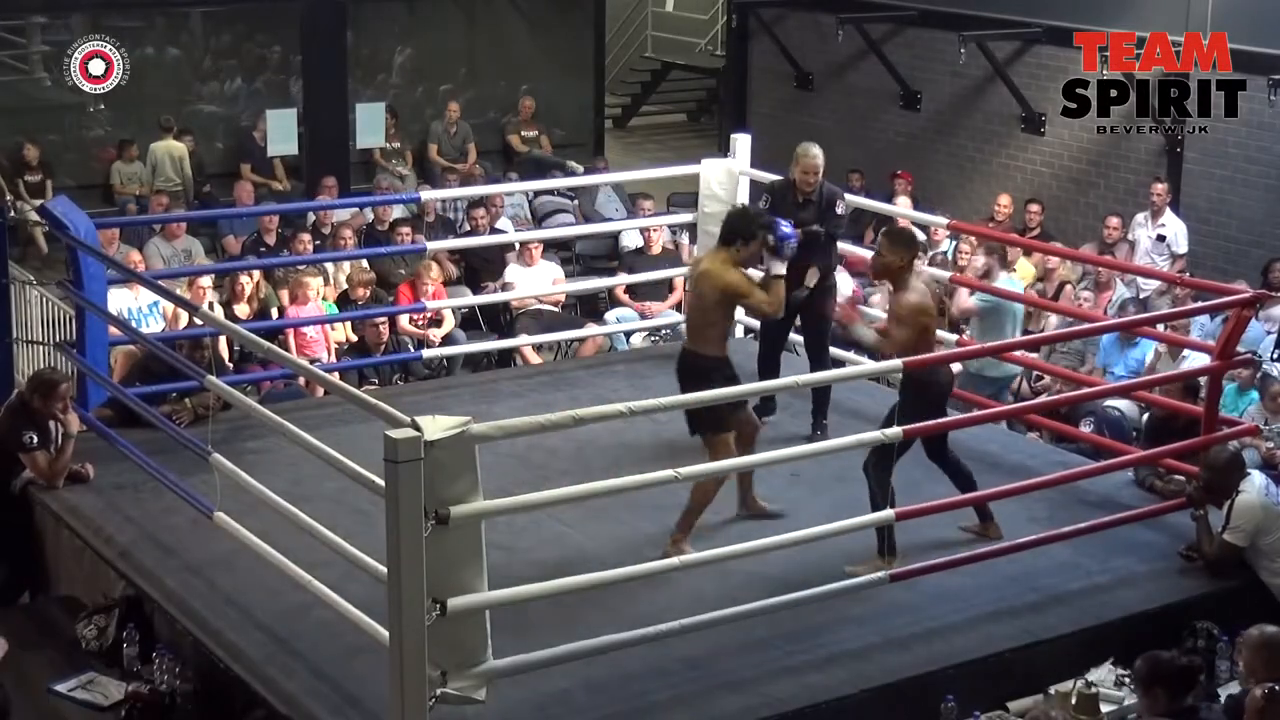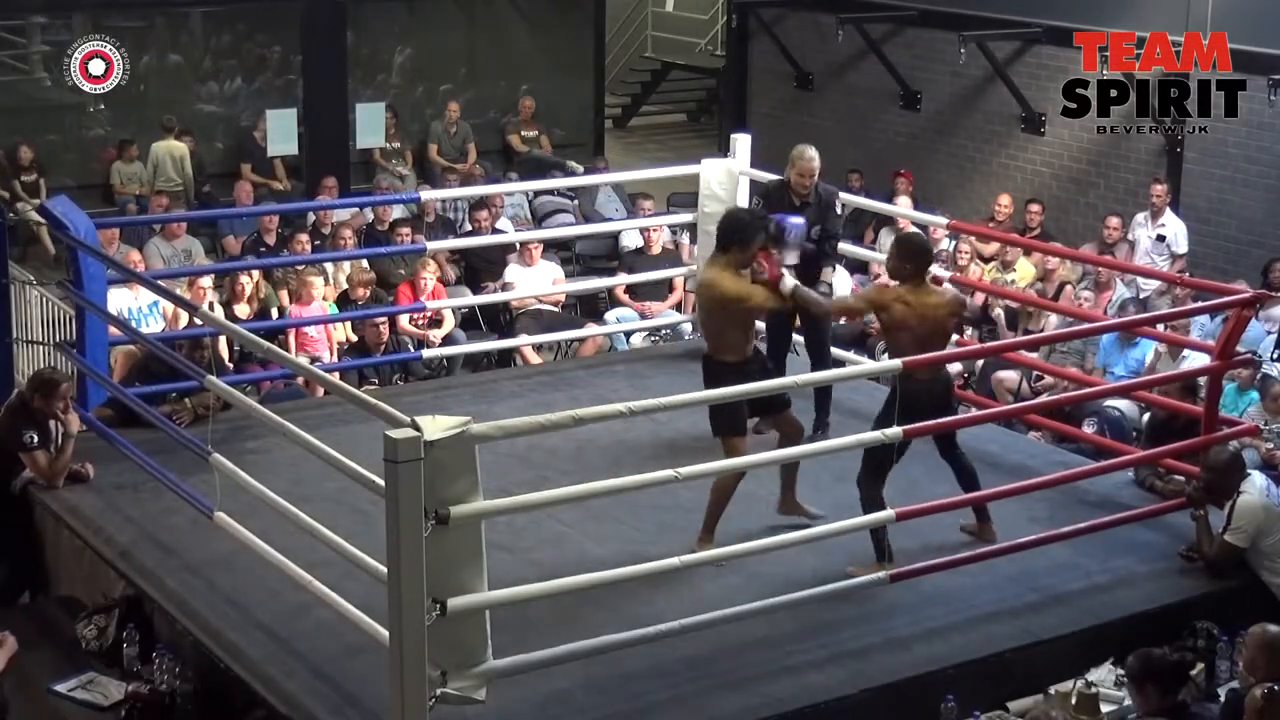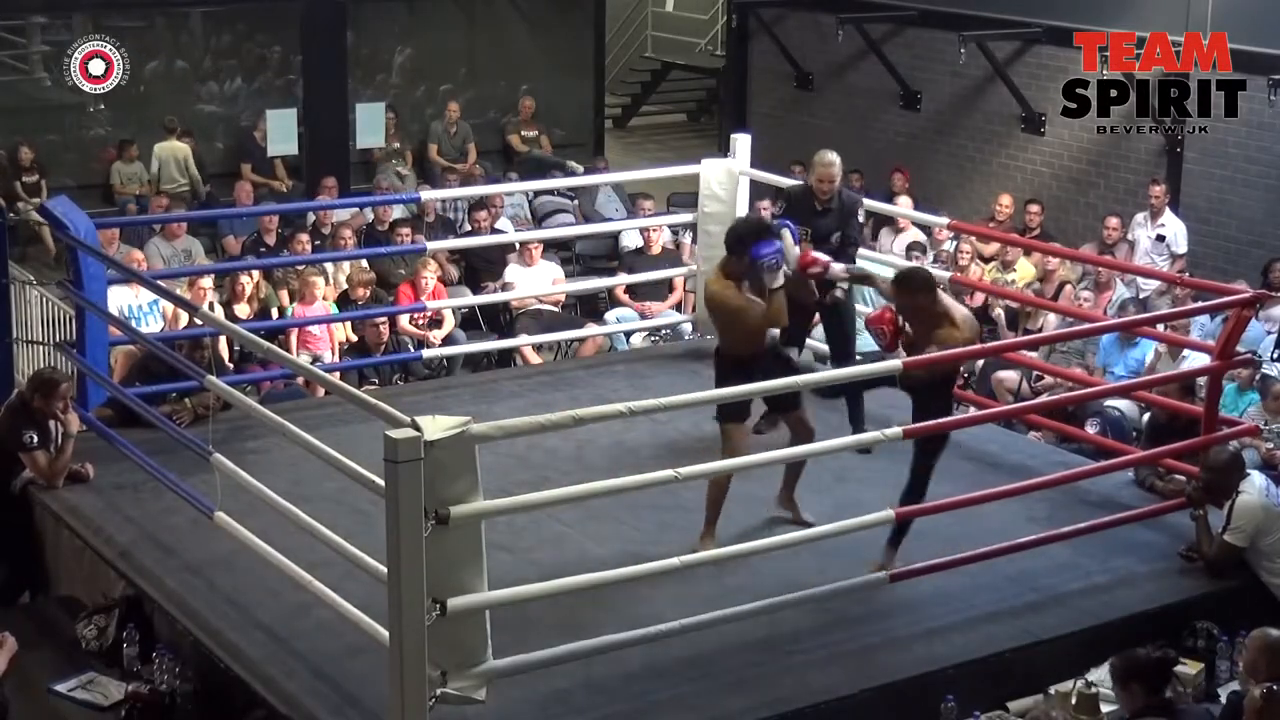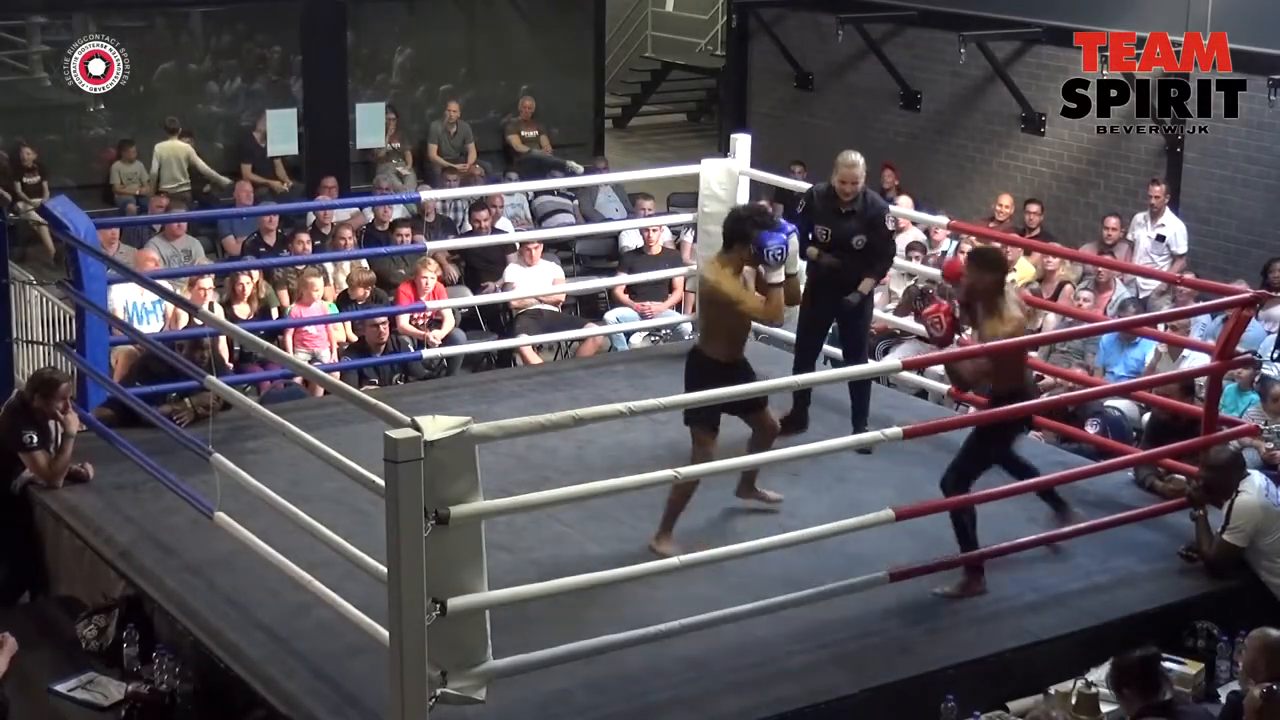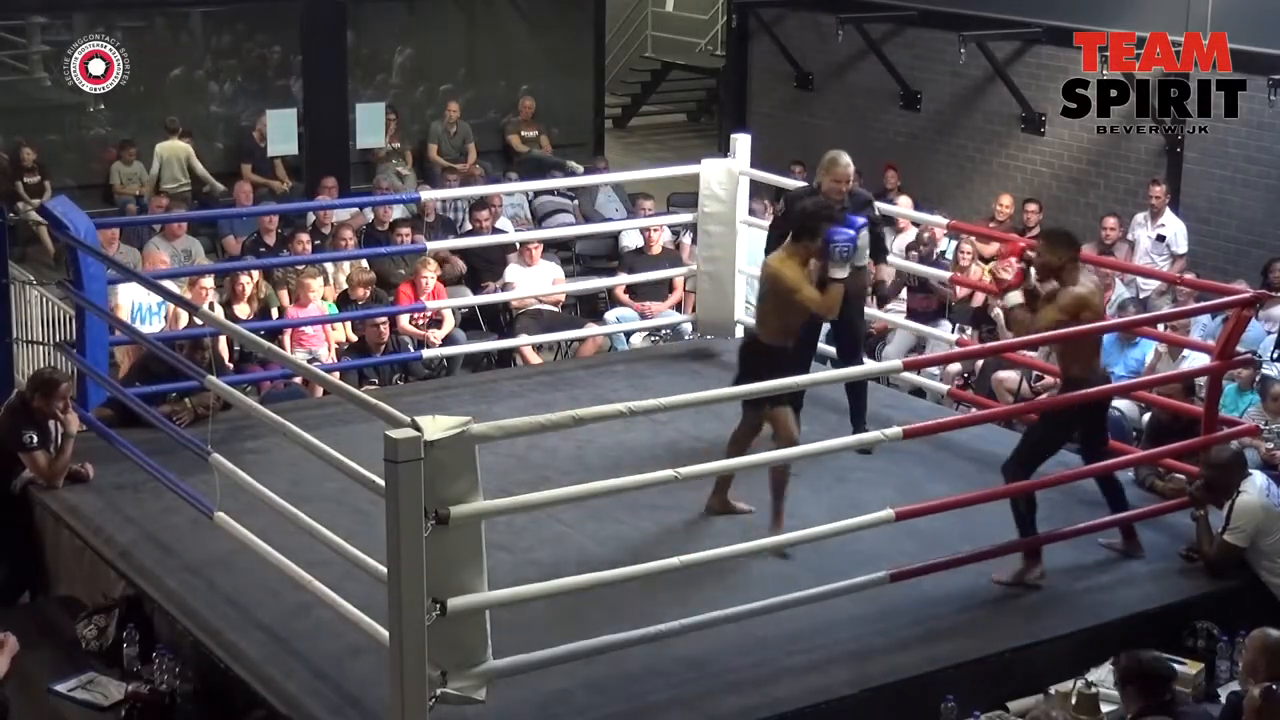
dt=0.4s
person 1, frame 1
left shoulder: (714, 261)
right shoulder: (719, 275)
left elbow: (764, 295)
right elbow: (774, 310)
left wrist: (774, 264)
right wrist: (778, 266)
left hip: (715, 362)
right hip: (700, 369)
left knee: (750, 428)
right knee: (723, 458)
left ankle: (748, 501)
right ankle: (678, 540)
person 1, frame 2
left shoulder: (730, 268)
right shoulder: (720, 283)
left elbow: (776, 291)
right elbow: (775, 302)
left hip: (751, 360)
right hip: (725, 372)
left knee: (792, 430)
right knee: (738, 461)
left ankle: (788, 499)
right ankle: (704, 540)
person 1, frame 3
left shoulder: (756, 267)
right shoulder: (719, 290)
right elbow: (777, 320)
right wrist: (774, 278)
left hip: (767, 355)
right hip: (734, 365)
left knee: (804, 431)
right knee: (734, 453)
left ankle: (787, 498)
right ankle: (708, 534)
person 1, frame 4
left shoulder: (736, 267)
right shoulder: (719, 281)
left elbow: (789, 299)
right elbow: (773, 317)
left wrist: (788, 262)
right wrist: (775, 271)
left hip: (734, 363)
right hip: (708, 370)
left knee: (769, 429)
right knee: (702, 460)
left ankle: (747, 486)
right ankle: (663, 534)
person 1, frame 5
left shoulder: (800, 258)
right shoulder: (782, 269)
right elbow: (828, 310)
left wrist: (850, 256)
right wrist: (839, 265)
left hip: (781, 352)
right hip: (764, 357)
left knee: (750, 427)
right knee: (788, 439)
left ankle: (719, 498)
right ankle: (777, 523)
person 2, frame 1
left shoulder: (911, 300)
right shoulder: (910, 282)
left elbow: (888, 352)
left wrist: (856, 326)
left hip: (924, 388)
right hip: (934, 381)
left knee: (876, 466)
right knee: (940, 452)
left ankle: (886, 558)
right ankle: (987, 523)
person 2, frame 2
left shoulder: (885, 297)
right shoulder: (951, 298)
left elbow: (832, 309)
left hip: (909, 394)
right hip: (941, 384)
left knee: (870, 479)
right knee: (953, 452)
left ankle: (883, 561)
right ankle: (984, 524)
person 2, frame 3
left shoulder: (959, 334)
right shoulder: (920, 296)
left elbow: (915, 373)
right elbow: (872, 279)
left wrist: (890, 345)
right wrist: (833, 270)
left hip: (933, 389)
right hip: (907, 359)
left knee: (920, 471)
left ankle: (891, 548)
person 2, frame 4
left shoulder: (1005, 326)
right shoulder: (1001, 296)
left elbow: (966, 379)
right elbow: (972, 317)
left wrist: (942, 342)
right wrist: (963, 300)
left hip: (1010, 404)
right hip: (1015, 394)
left knee: (953, 483)
right knee: (1003, 456)
left ankle: (973, 576)
right ankle: (1061, 512)
person 2, frame 5
left shoulder: (1075, 295)
right shoulder: (1080, 284)
left elbow: (1028, 334)
right elbow: (1043, 306)
left wrist: (1010, 292)
right wrist: (1023, 280)
left hip: (1077, 393)
right hip: (1095, 386)
left knee: (1016, 469)
right knee: (1097, 463)
left ankle: (1032, 562)
right ankle: (1130, 540)
person 3, frame 1
left shoulder: (833, 197)
right shoulder: (775, 191)
left elbow: (827, 246)
left wrist: (807, 286)
right wrist: (801, 234)
left hip: (818, 285)
right hip: (780, 281)
left knee: (818, 352)
right knee: (769, 345)
left ankle: (820, 420)
right ankle: (766, 404)
person 3, frame 2
left shoulder: (829, 197)
right shoulder: (770, 193)
left elbow: (830, 244)
left wrist: (824, 283)
left hip: (815, 283)
left knee: (820, 352)
right knee: (776, 349)
left ankle: (821, 420)
person 3, frame 3
left shoulder: (852, 203)
right shoulder: (792, 197)
left elbow: (850, 250)
left wrist: (840, 289)
right wrist: (812, 250)
left hip: (835, 287)
left knee: (845, 357)
right knee: (787, 350)
person 3, frame 4
left shoulder: (876, 207)
right shoulder: (815, 197)
left elbow: (884, 258)
right elbow: (795, 236)
left wrist: (861, 292)
right wrist: (817, 256)
left hip: (857, 291)
right hip: (818, 287)
left knee: (856, 359)
right knee: (804, 352)
left ankle: (860, 426)
right ankle: (799, 415)
person 3, frame 5
left shoulder: (862, 202)
right shoulder: (798, 200)
left elbow: (878, 243)
right elbow: (775, 241)
left wrist: (881, 280)
left hip: (849, 290)
left knee: (852, 358)
right knee: (799, 355)
left ankle: (860, 426)
right ankle: (791, 418)
person 4, frame 1
left shoulder: (42, 412)
right shoulder: (20, 424)
left elbow: (51, 461)
right elbow: (53, 479)
left wrist: (74, 470)
right wrist: (70, 434)
left knee: (27, 560)
right knee: (22, 567)
person 4, frame 2
left shoulder: (41, 412)
right shoulder: (20, 424)
left elbow: (51, 462)
right elbow: (53, 479)
left wrist: (74, 470)
right wrist: (70, 434)
left knee: (29, 562)
right knee: (23, 568)
person 4, frame 3
left shoulder: (41, 412)
right shoulder: (20, 424)
left elbow: (51, 462)
right elbow: (53, 479)
left wrist: (74, 470)
right wrist: (70, 434)
left knee: (29, 563)
right knee: (23, 568)
person 4, frame 4
left shoulder: (41, 413)
right shoulder: (20, 423)
left elbow: (51, 462)
right elbow: (53, 479)
left wrist: (74, 470)
right wrist: (70, 434)
left knee: (29, 563)
right knee: (23, 568)
person 4, frame 5
left shoulder: (41, 412)
right shoulder: (20, 423)
left elbow: (51, 462)
right elbow: (53, 479)
left wrist: (74, 470)
right wrist: (70, 434)
left knee: (29, 563)
right knee: (23, 569)
